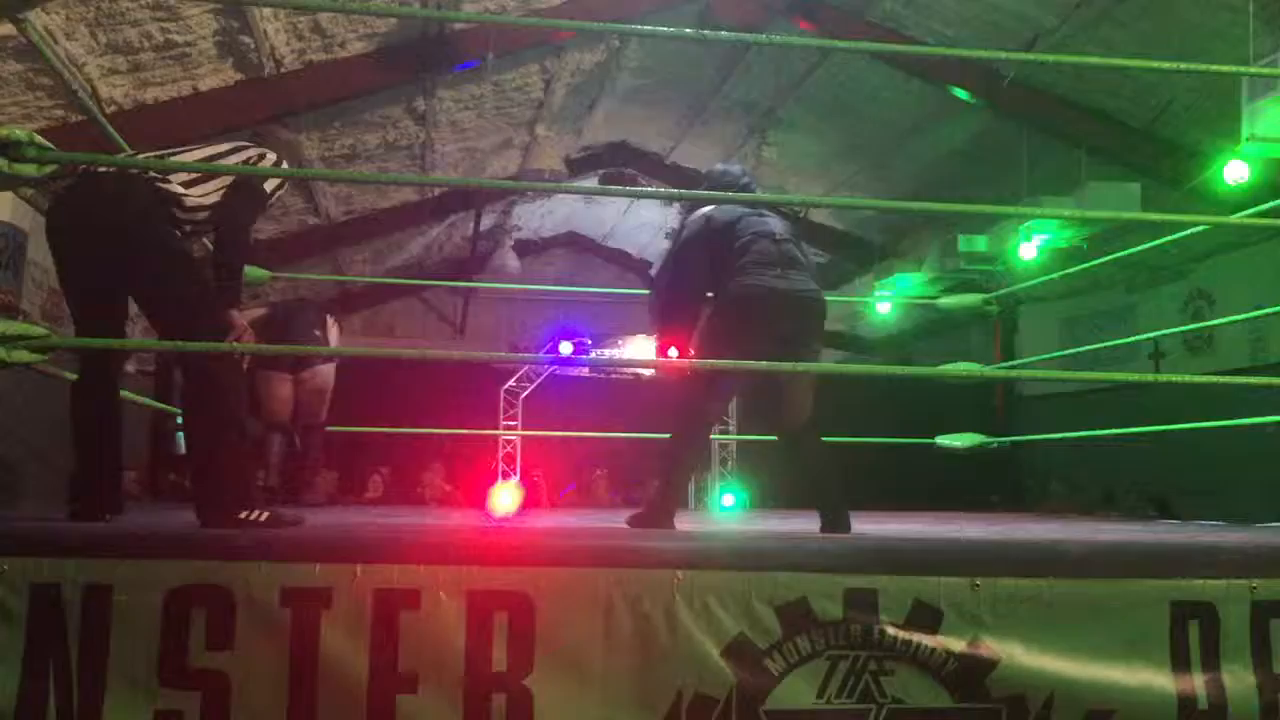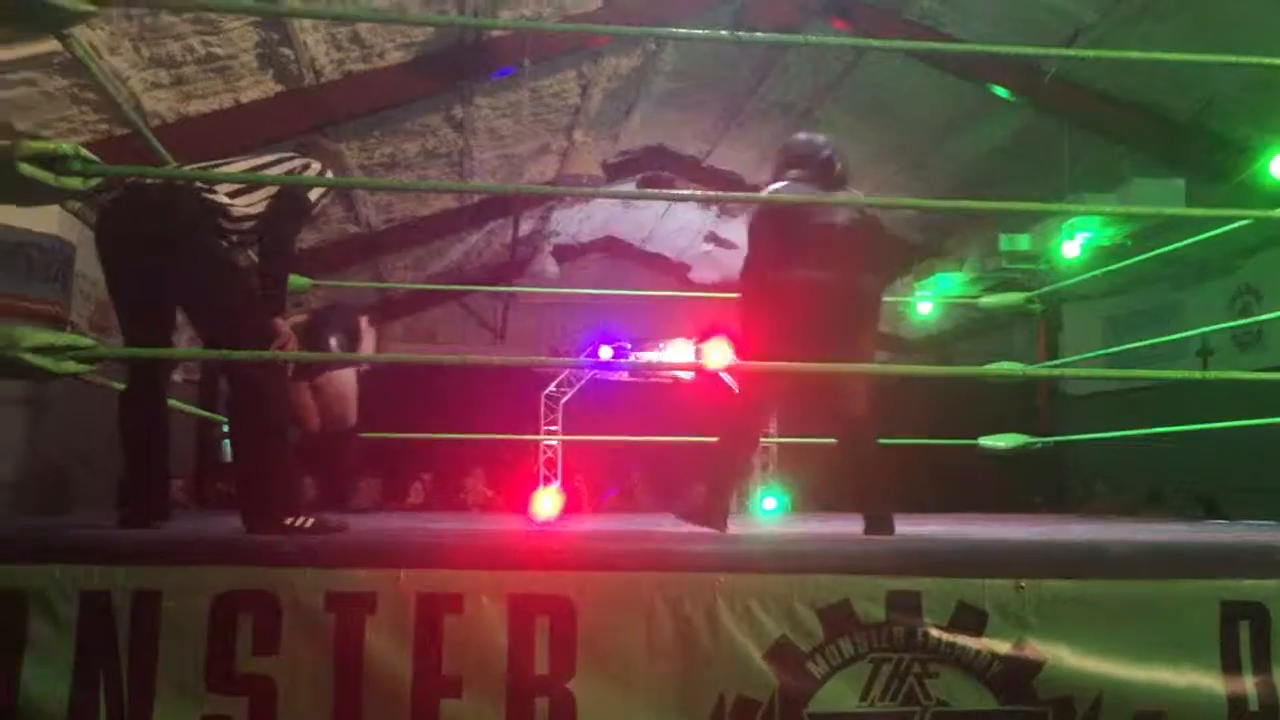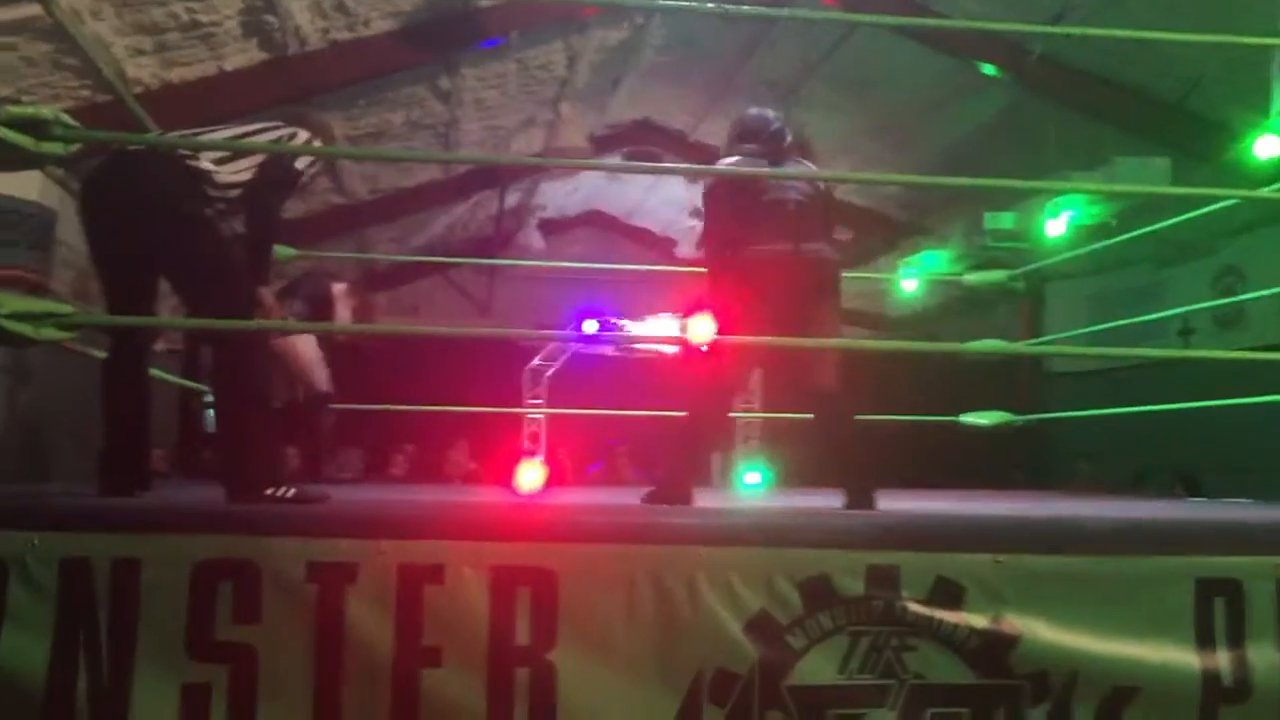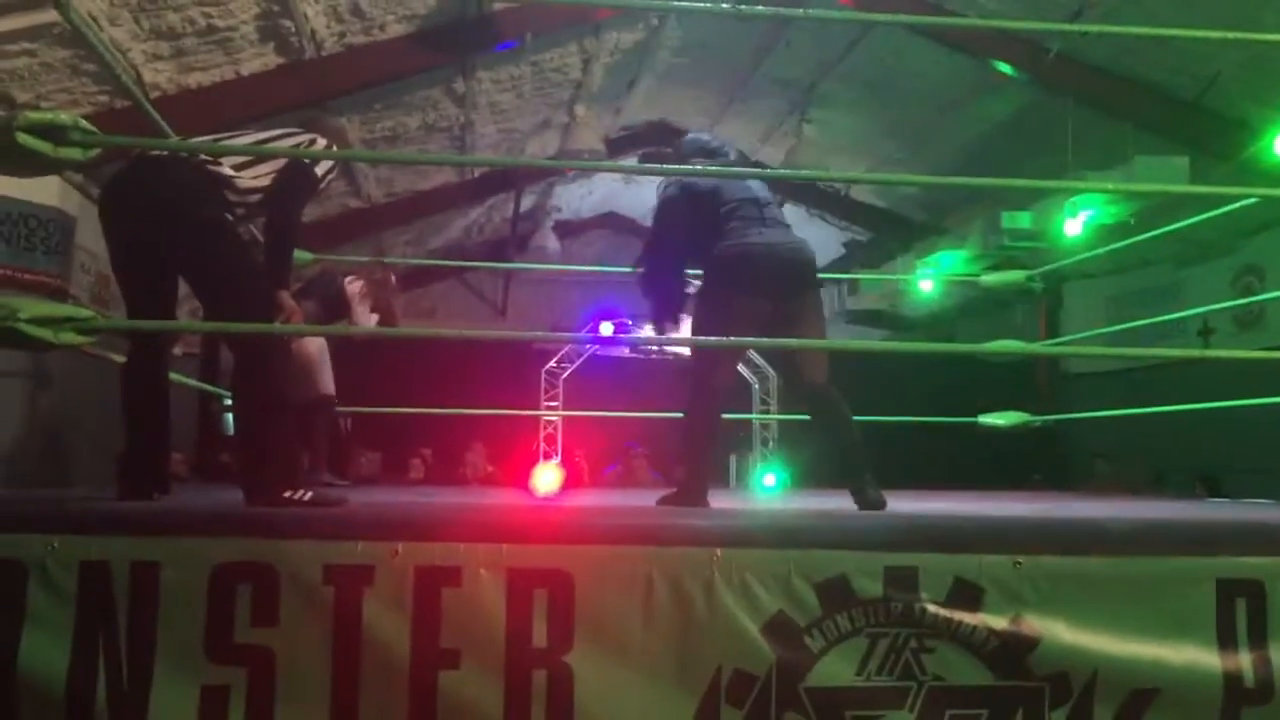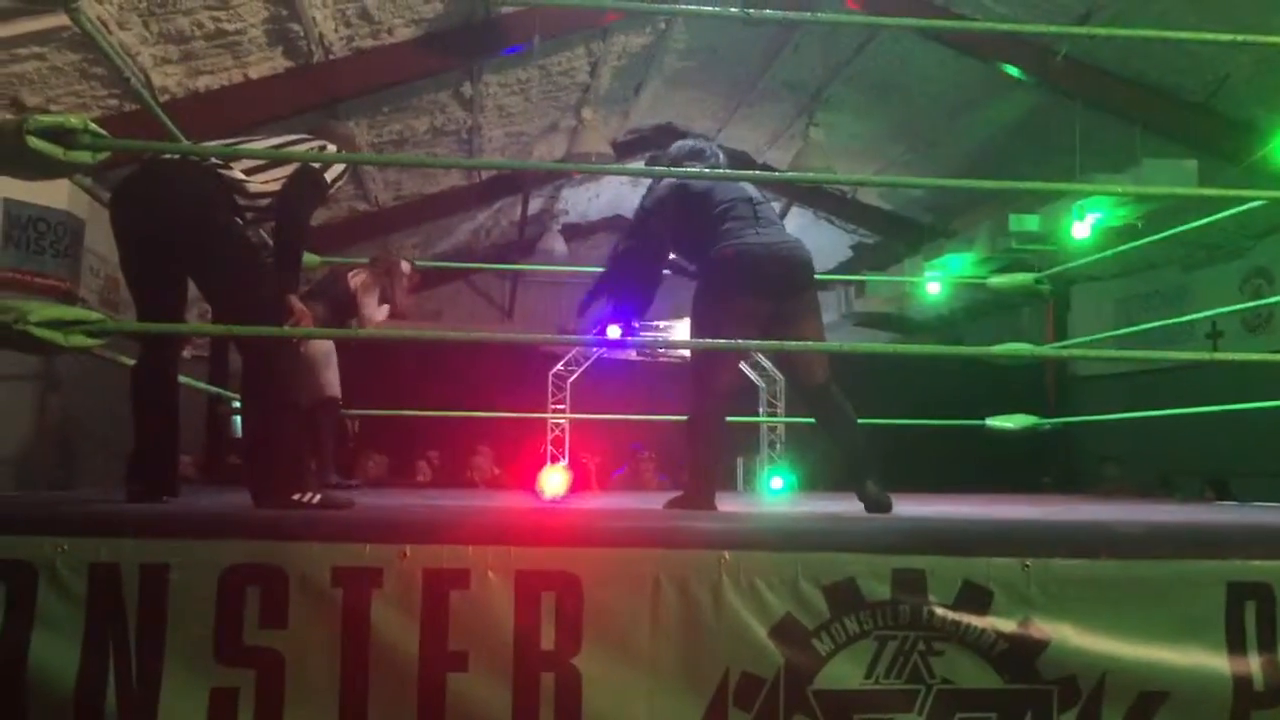
dt=0.3s
person 1, frame 1
left shoulder: (216, 155)
right shoulder: (271, 161)
right elbow: (233, 221)
right wrist: (229, 305)
left hip: (71, 203)
right hip: (138, 211)
left knee: (99, 357)
right knee: (212, 353)
left ankle: (91, 499)
right ankle: (227, 505)
person 1, frame 2
left shoulder: (262, 167)
right shoulder: (316, 172)
right elbow: (278, 230)
right wrist: (273, 313)
left hip: (121, 213)
right hip: (182, 222)
left knee: (147, 365)
right knee: (257, 360)
left ankle: (140, 506)
right ankle: (274, 511)
person 1, frame 3
left shoulder: (250, 135)
right shoulder: (305, 141)
right elbow: (265, 199)
right wrist: (258, 283)
left hip: (105, 182)
right hip: (167, 189)
left knee: (130, 333)
right knee: (239, 331)
left ankle: (121, 476)
right ankle: (255, 481)
person 1, frame 4
left shoulder: (262, 142)
right shoulder: (323, 148)
right elbow: (284, 204)
right wrist: (278, 287)
left hip: (126, 186)
right hip: (186, 195)
left knee: (149, 337)
right knee: (259, 337)
left ankle: (139, 479)
right ankle: (274, 484)
person 1, frame 5
left shoulder: (276, 148)
right shoulder: (332, 156)
right elbow: (293, 208)
right wrist: (288, 291)
left hip: (135, 191)
right hip: (197, 199)
left knee: (159, 341)
right knee: (268, 339)
left ankle: (149, 481)
right ankle: (282, 486)
person 2, frame 1
left shoulder: (708, 217)
right shoulder: (779, 221)
left elbow: (678, 281)
left wrist: (671, 329)
left hip: (747, 310)
right hip: (805, 308)
left knee: (696, 416)
right knee: (798, 424)
left ankle: (661, 509)
right ankle: (832, 512)
person 2, frame 2
left shoulder: (777, 197)
right shoulder: (858, 205)
left elbow: (758, 268)
right elbow: (881, 263)
left wrist: (750, 323)
left hip: (797, 306)
right hip: (855, 305)
left knee: (749, 410)
right knee: (854, 418)
left ankle: (714, 505)
right ankle: (877, 515)
person 2, frame 3
left shoulder: (729, 172)
right shoulder: (808, 173)
left elbow: (718, 241)
right elbow: (825, 230)
left wrist: (721, 293)
left hip: (760, 280)
right hip: (817, 276)
left knee: (715, 386)
right knee: (826, 391)
left ankle: (679, 485)
right ankle: (859, 489)
person 2, frame 4
left shoulder: (681, 185)
right shoulder: (754, 184)
left elbow: (666, 250)
left wrist: (665, 307)
right wrist: (707, 287)
left hip: (740, 271)
right hip: (796, 263)
left knee: (707, 386)
right knee: (817, 384)
left ankle: (693, 488)
right ankle: (863, 484)
person 2, frame 5
left shoulder: (674, 187)
right shoulder: (744, 187)
left elbow: (637, 250)
left wrist: (617, 302)
right wrist: (678, 263)
left hip: (738, 270)
right hip: (793, 264)
left knee: (711, 389)
right knee: (818, 385)
left ankle: (700, 492)
right ankle: (868, 483)
person 3, frame 1
left shoulder: (274, 311)
right shoulder: (328, 318)
left hip: (274, 355)
right hip: (314, 355)
left knee: (276, 424)
right knee: (312, 425)
left ankle: (273, 480)
right ankle: (306, 488)
person 3, frame 2
left shoulder: (317, 318)
right shoulder: (363, 322)
left hip: (301, 360)
right hip: (333, 359)
left knee: (311, 433)
right knee: (344, 430)
left ankle: (326, 495)
right ankle: (344, 496)
person 3, frame 3
left shoulder: (317, 283)
right shoulder: (344, 291)
right elbow: (339, 332)
left knee: (287, 401)
right knee: (318, 392)
right ankle: (316, 467)
person 3, frame 4
left shoulder: (343, 282)
right shoulder: (362, 287)
right elbow: (361, 328)
right wrist: (377, 315)
right hip: (304, 326)
left knee: (303, 400)
right knee: (322, 397)
right ankle: (317, 470)
person 3, frame 5
left shoulder: (366, 279)
right shoulder: (369, 280)
right elbow: (369, 322)
right wrist: (390, 304)
right hip: (314, 327)
left knee: (312, 401)
right knee: (329, 399)
right ankle: (326, 471)
